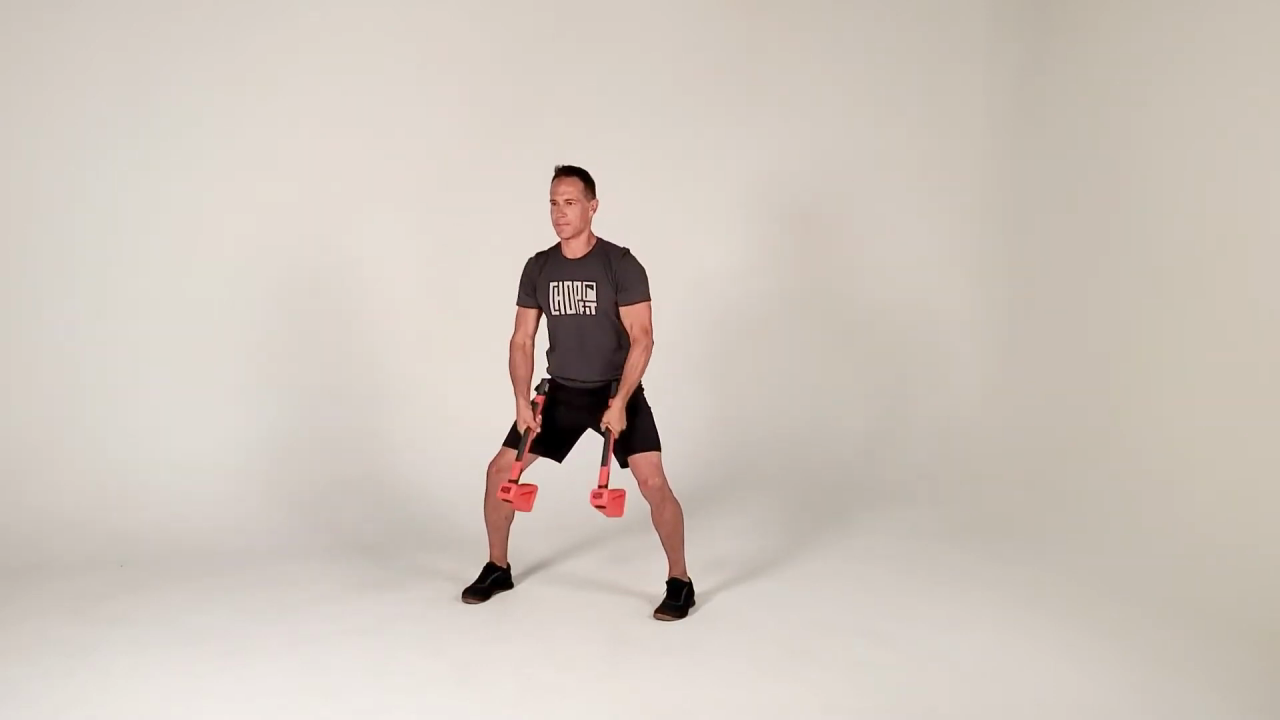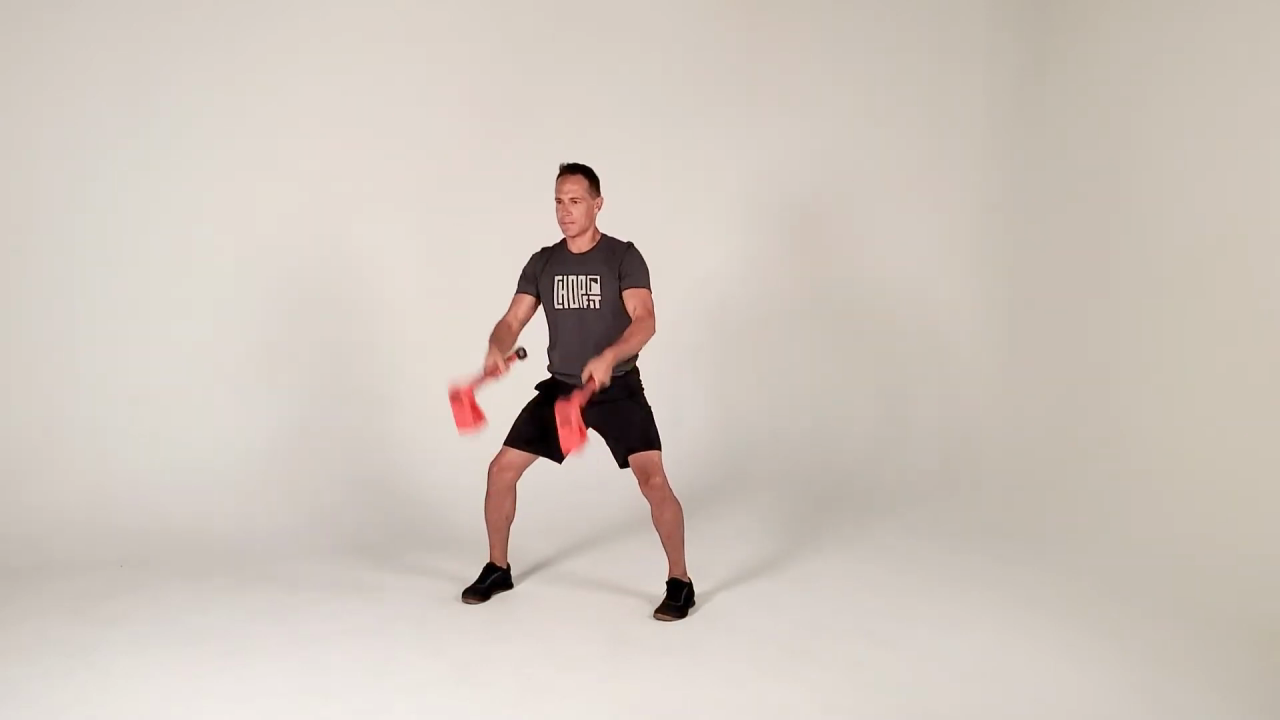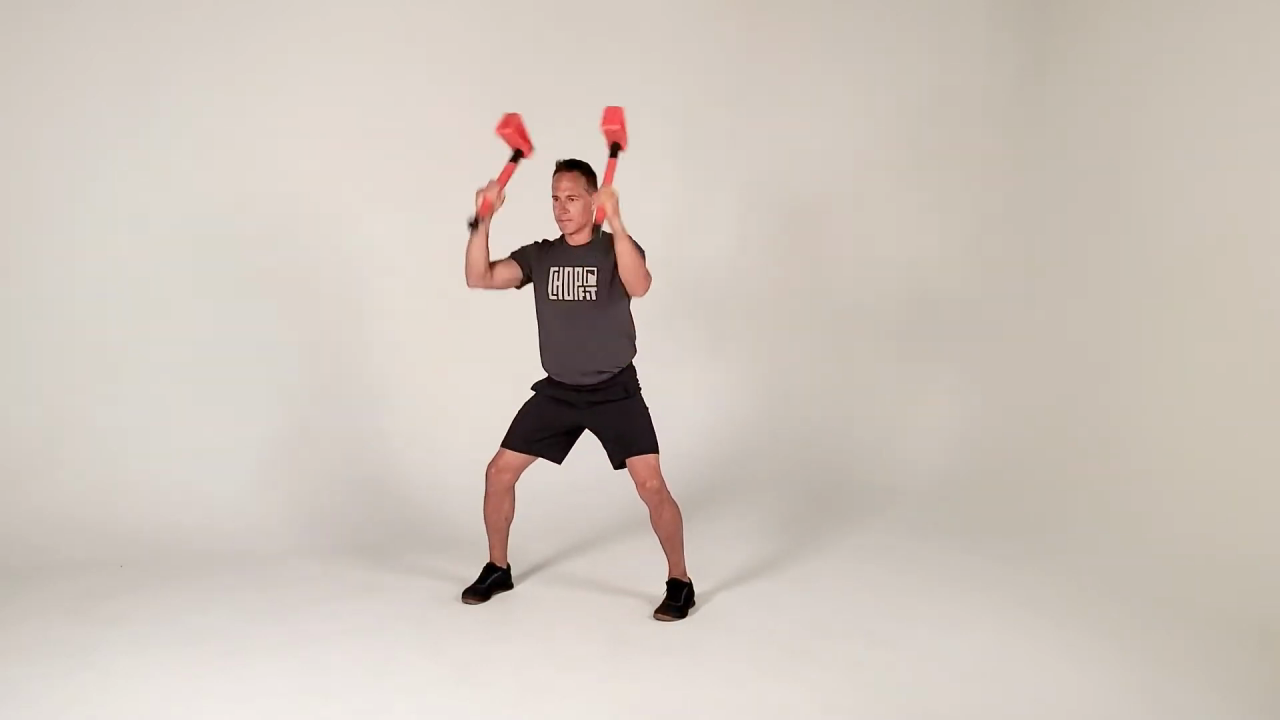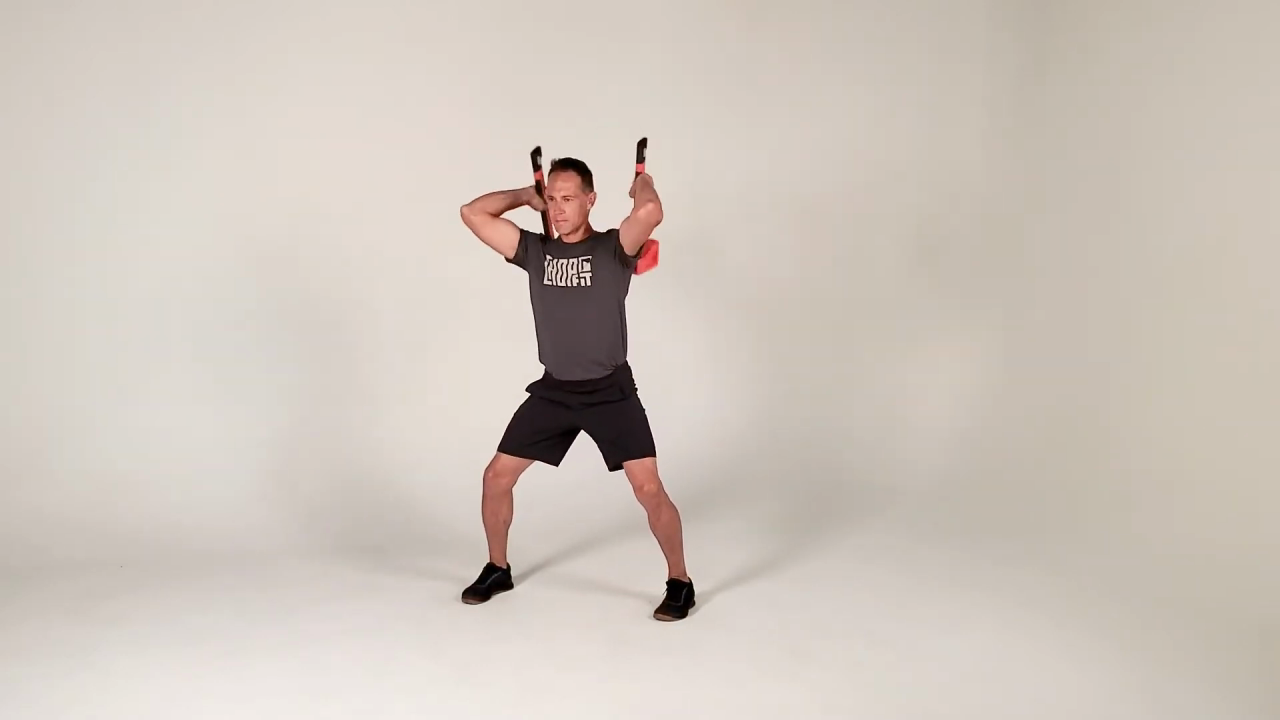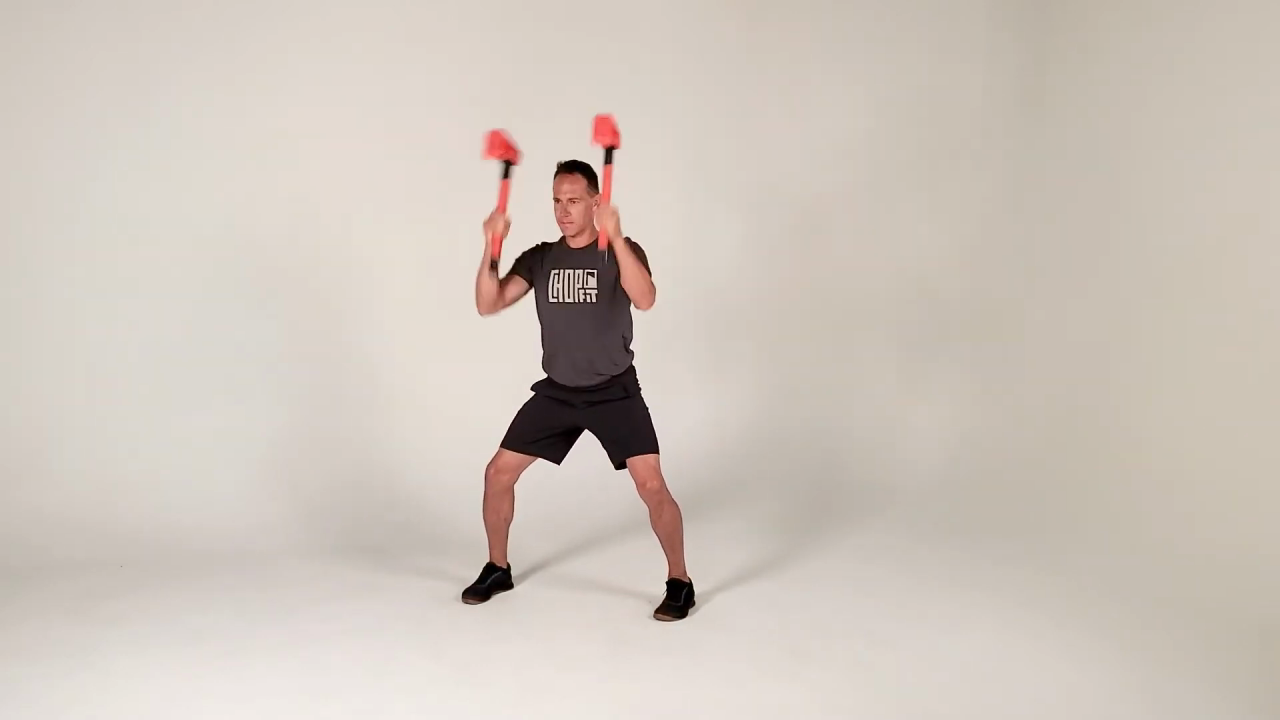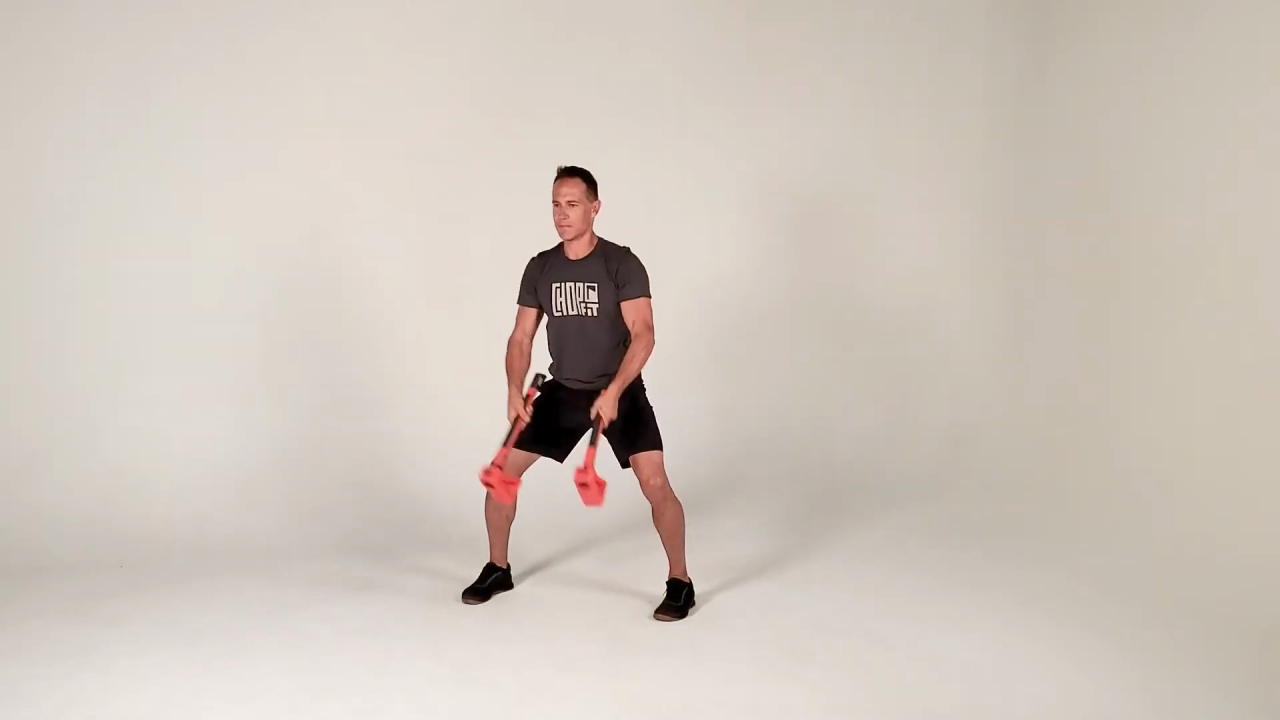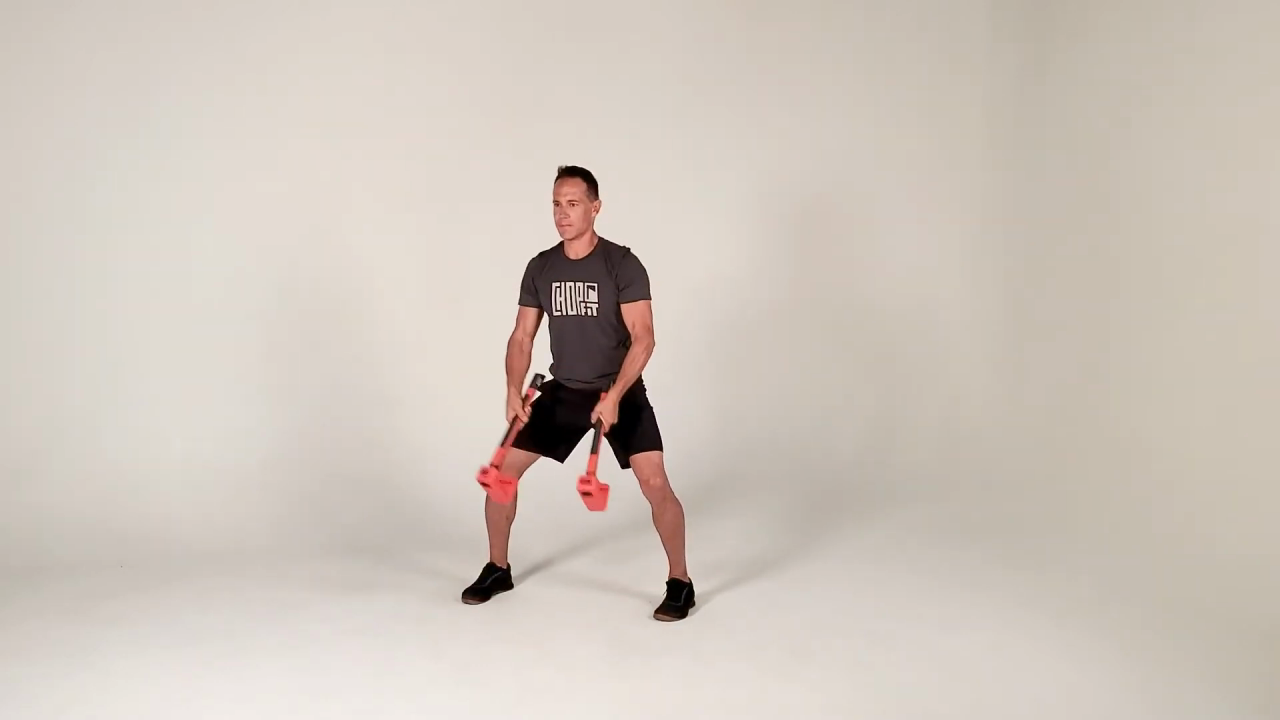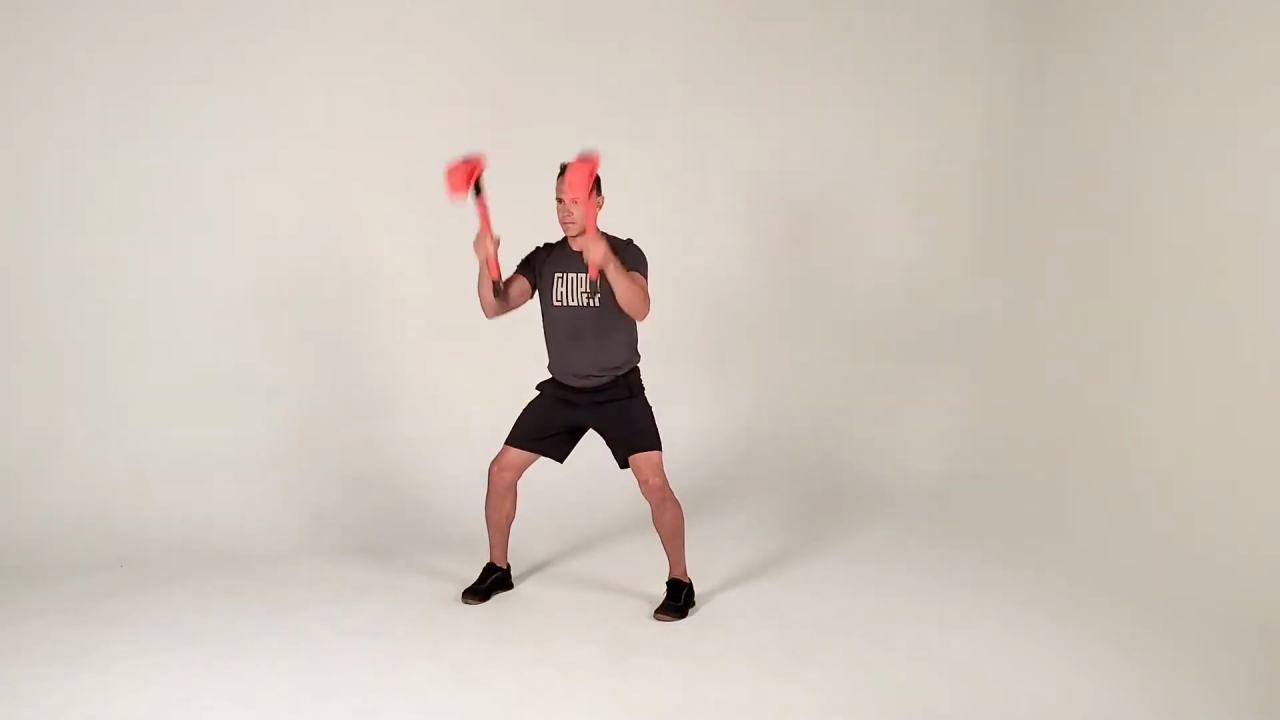
dt=0.3s
person 1, frame 1
left shoulder: (621, 264)
right shoulder: (537, 268)
left elbow: (642, 338)
right elbow: (522, 340)
left wrist: (620, 402)
right wrist: (522, 399)
left hip: (615, 393)
right hip: (560, 392)
left knee: (653, 483)
right knee: (500, 471)
left ankle: (679, 582)
right ankle: (497, 568)
person 1, frame 2
left shoulder: (624, 257)
right shoulder: (541, 263)
left elbow: (645, 323)
right elbow: (513, 322)
left wrist: (610, 357)
right wrist: (497, 349)
left hip: (618, 388)
right hip: (560, 388)
left knee: (653, 481)
right knee: (500, 469)
left ankle: (679, 583)
right ankle: (497, 569)
person 1, frame 3
left shoulder: (615, 249)
right shoulder: (538, 256)
left elbow: (639, 286)
right elbow: (478, 277)
left wrist: (615, 219)
right wrist: (486, 216)
left hip: (614, 389)
right hip: (557, 391)
left knee: (651, 485)
right knee: (498, 472)
left ankle: (679, 582)
right ankle: (497, 568)
person 1, frame 4
left shoulder: (614, 246)
right shoulder: (534, 249)
left elbow: (651, 213)
right elbow: (472, 214)
left wrist: (640, 183)
right wrist: (526, 197)
left hip: (610, 391)
right hip: (553, 391)
left knee: (648, 488)
right knee: (496, 476)
left ankle: (679, 582)
right ankle: (498, 568)
person 1, frame 5
left shoulder: (622, 252)
right shoulder: (538, 258)
left elbow: (646, 299)
right elbow: (488, 304)
left wrist: (615, 237)
right wrist: (490, 247)
left hip: (614, 391)
right hip: (557, 391)
left knee: (651, 486)
right knee: (497, 473)
left ankle: (679, 583)
right ankle: (497, 569)
person 1, frame 6
left shoulder: (622, 264)
right shoulder: (539, 268)
left elbow: (643, 336)
right elbow: (522, 337)
left wrist: (613, 393)
right wrist: (515, 393)
left hip: (620, 393)
right hip: (562, 390)
left knee: (655, 483)
right knee: (501, 471)
left ankle: (679, 582)
right ankle: (497, 568)
person 1, frame 7
left shoulder: (622, 264)
right shoulder: (540, 267)
left elbow: (643, 339)
right elbow: (522, 337)
left wrist: (614, 396)
right wrist: (514, 392)
left hip: (619, 392)
right hip: (563, 391)
left knee: (654, 483)
right knee: (501, 470)
left ankle: (679, 582)
right ankle: (497, 569)
person 1, frame 8
left shoulder: (625, 252)
right shoulder: (542, 259)
left elbow: (639, 309)
right elbow: (495, 306)
left wrist: (606, 261)
right wrist: (486, 263)
left hip: (619, 390)
right hip: (561, 390)
left knee: (654, 483)
right knee: (501, 470)
left ankle: (680, 583)
right ankle: (497, 569)
